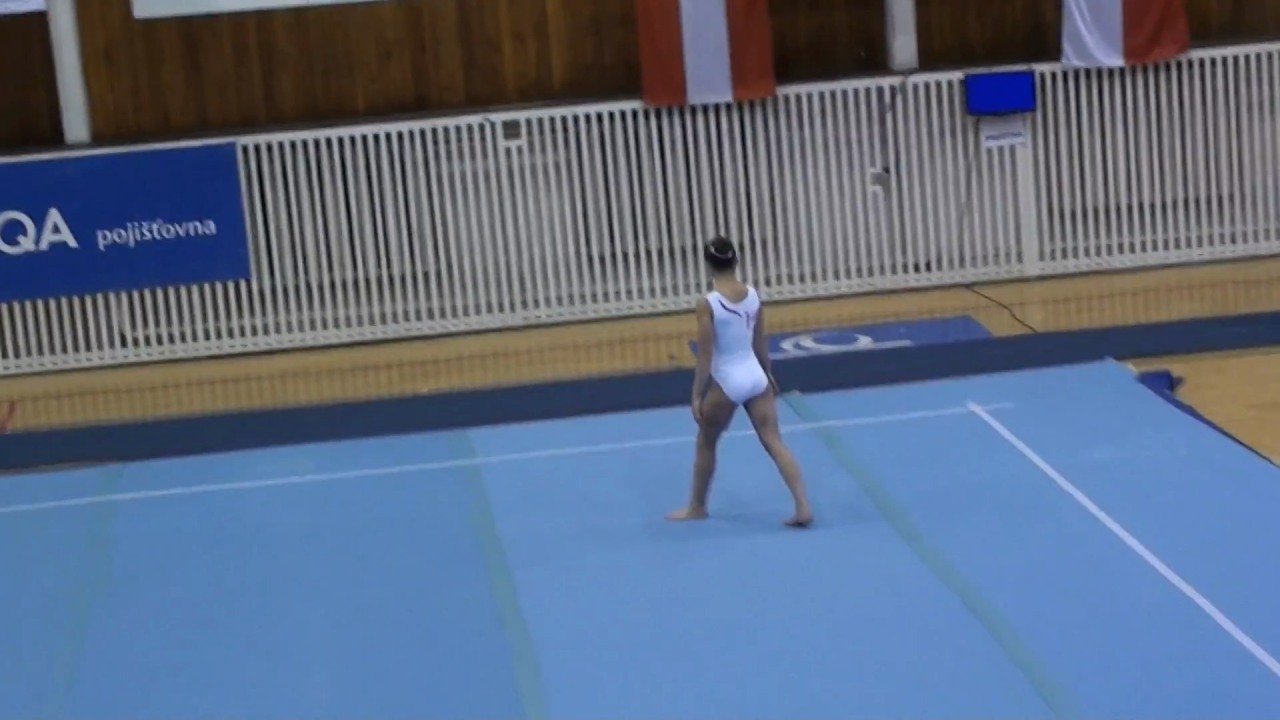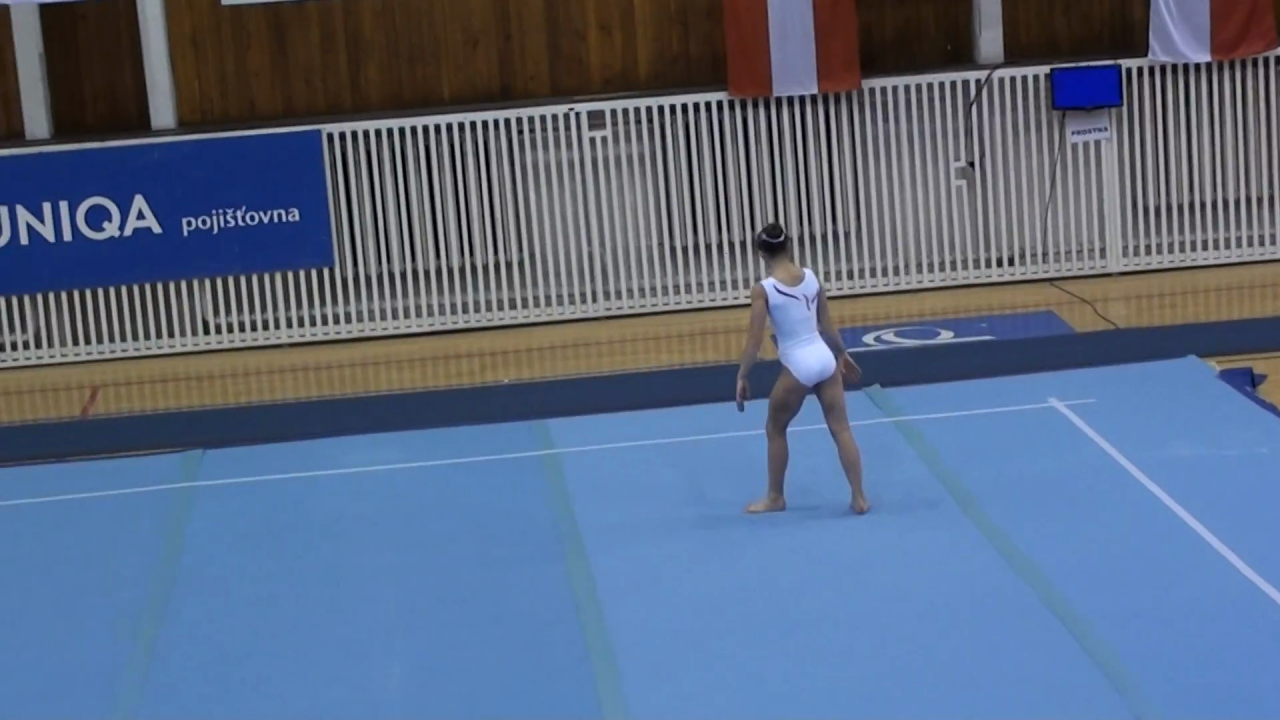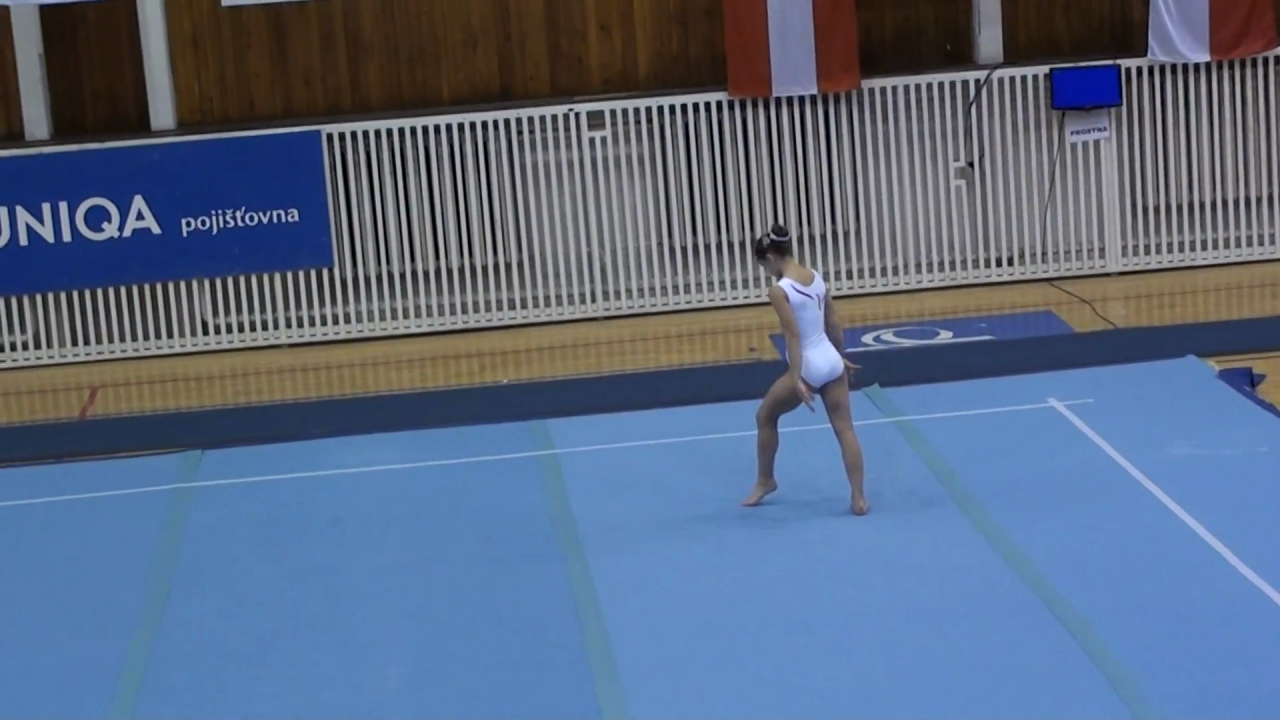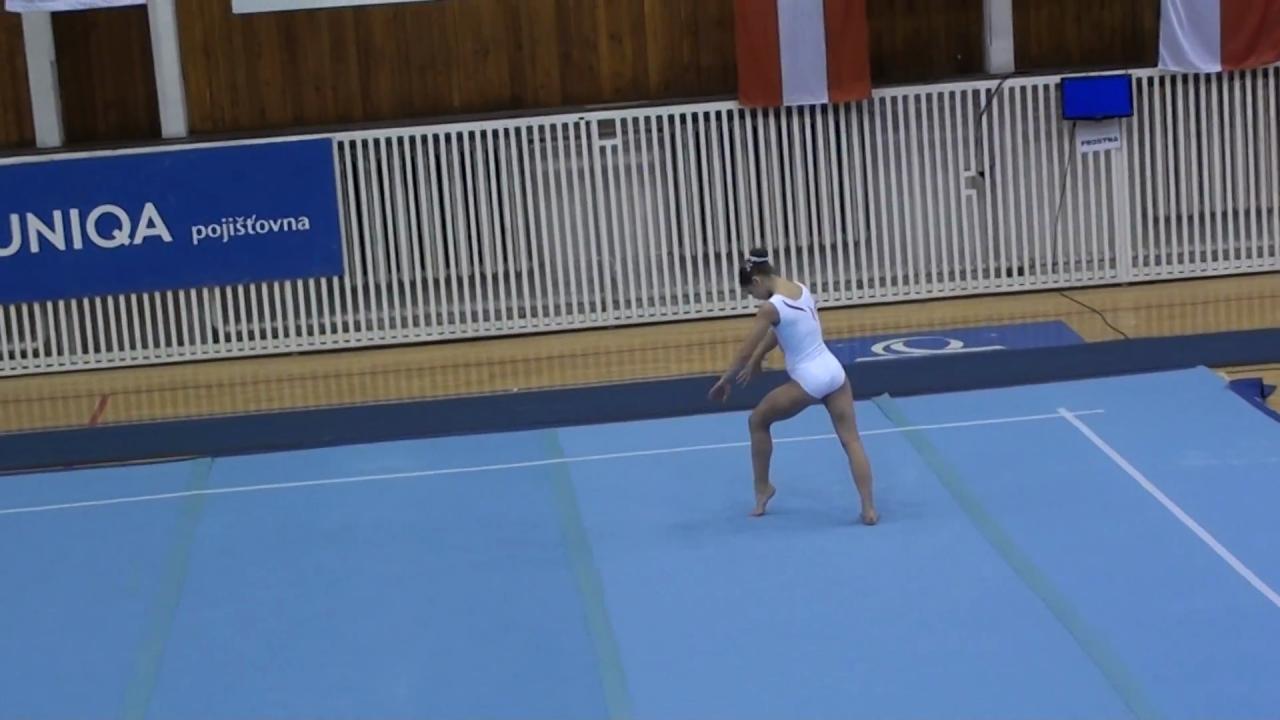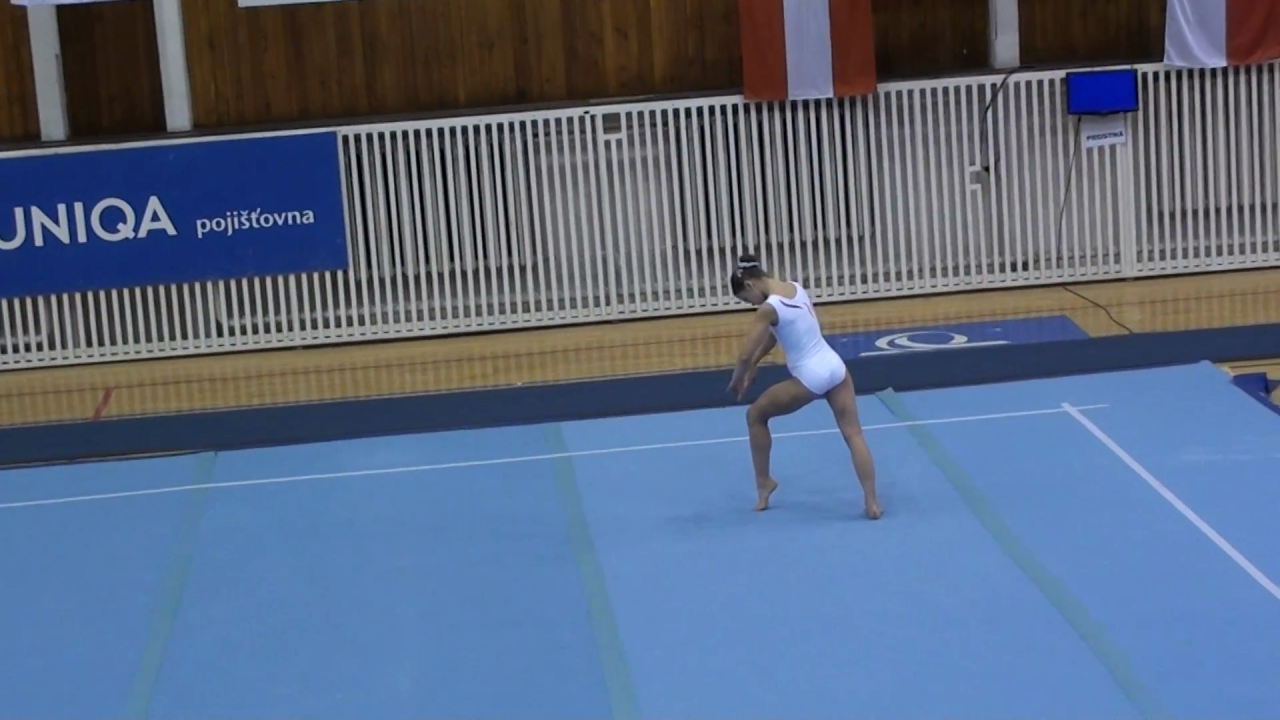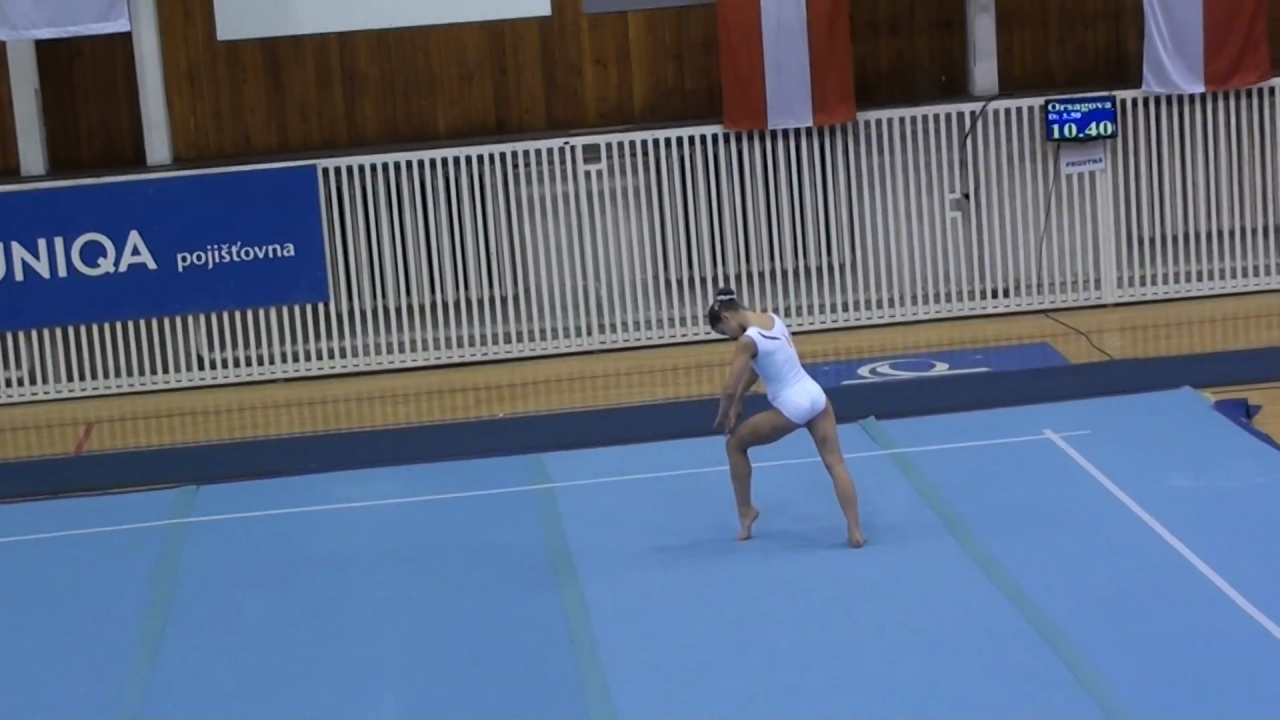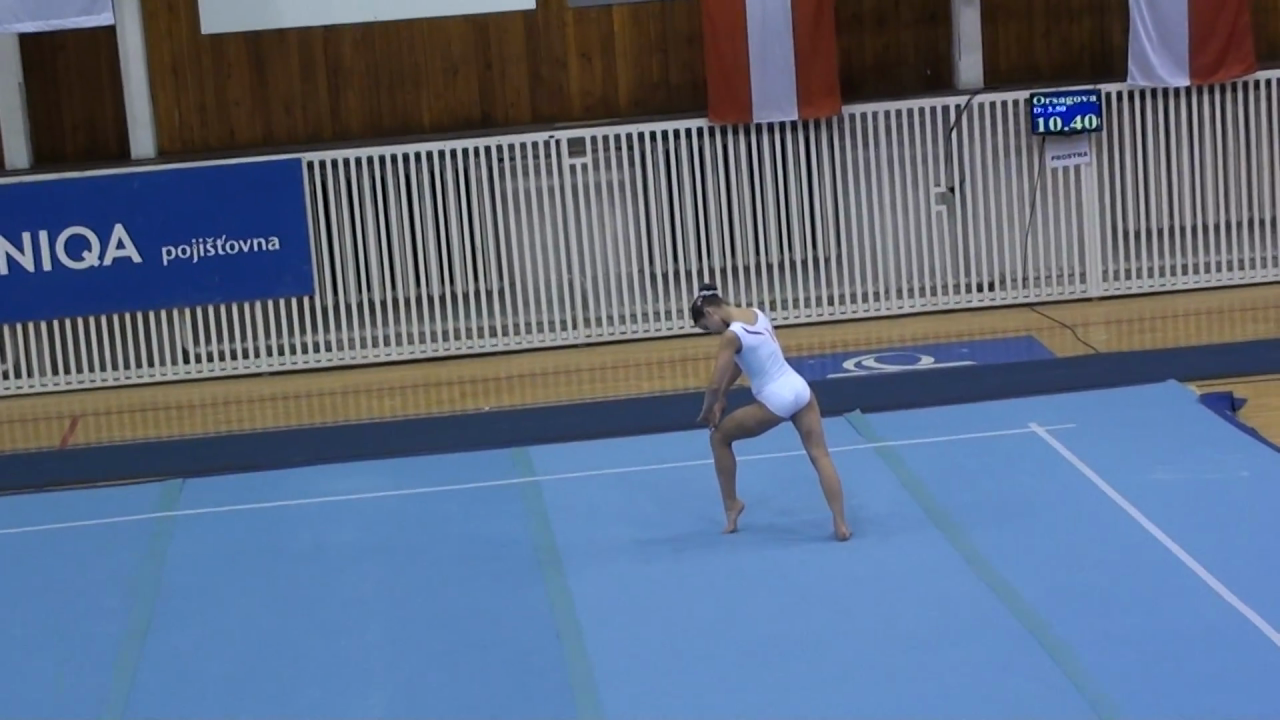
dt=0.4s
person 1, frame 1
left shoulder: (707, 304)
right shoulder: (753, 295)
left elbow: (705, 355)
right elbow: (759, 342)
left wrist: (696, 395)
right wrist: (768, 374)
left hip: (728, 383)
right hip: (756, 377)
left knee: (705, 443)
right knee: (774, 442)
left ankle: (697, 506)
right ankle: (802, 506)
person 1, frame 2
left shoulder: (763, 290)
right shoulder: (810, 277)
left elbow: (755, 338)
right elbow: (826, 324)
left wrist: (742, 377)
right wrist: (842, 354)
left hip: (797, 368)
right hip: (825, 360)
left knee: (776, 429)
right knee: (841, 429)
left ankle: (775, 497)
right ankle: (859, 497)
person 1, frame 3
left shoulder: (780, 291)
right shoulder: (816, 277)
left elbow: (793, 339)
left wrist: (797, 382)
left hip: (807, 368)
right hip: (833, 361)
left knee: (766, 416)
right knee: (845, 429)
left ankle: (765, 481)
right ankle: (859, 499)
person 1, frame 4
left shoulder: (771, 307)
right shoulder: (802, 289)
left elbow: (744, 350)
left wrist: (725, 381)
right wrist: (757, 359)
left hip: (808, 381)
right hip: (834, 372)
left knee: (757, 421)
right knee: (851, 440)
left ankle: (762, 488)
right ankle: (868, 509)
person 1, frame 5
left shoulder: (768, 309)
right shoulder: (796, 288)
left elbow: (745, 356)
left wrist: (737, 380)
right wrist: (753, 367)
left hip: (810, 378)
right hip: (835, 367)
left knee: (756, 415)
right knee: (854, 434)
left ankle: (764, 482)
right ankle: (872, 503)
person 1, frame 6
left shoulder: (747, 341)
right shoulder: (774, 320)
left elbow: (729, 390)
left wrist: (723, 417)
right wrist: (738, 401)
left hip: (791, 408)
right hip: (816, 397)
left knee: (735, 444)
right knee: (835, 463)
left ankle: (746, 511)
right ankle: (855, 531)
person 1, frame 7
left shoulder: (731, 336)
right shoulder: (757, 314)
left elbow: (714, 384)
left wrist: (707, 411)
right wrist: (722, 397)
left hip: (775, 402)
right hip: (800, 390)
left knee: (719, 437)
right knee: (821, 456)
left ankle: (731, 504)
right ankle: (840, 524)
